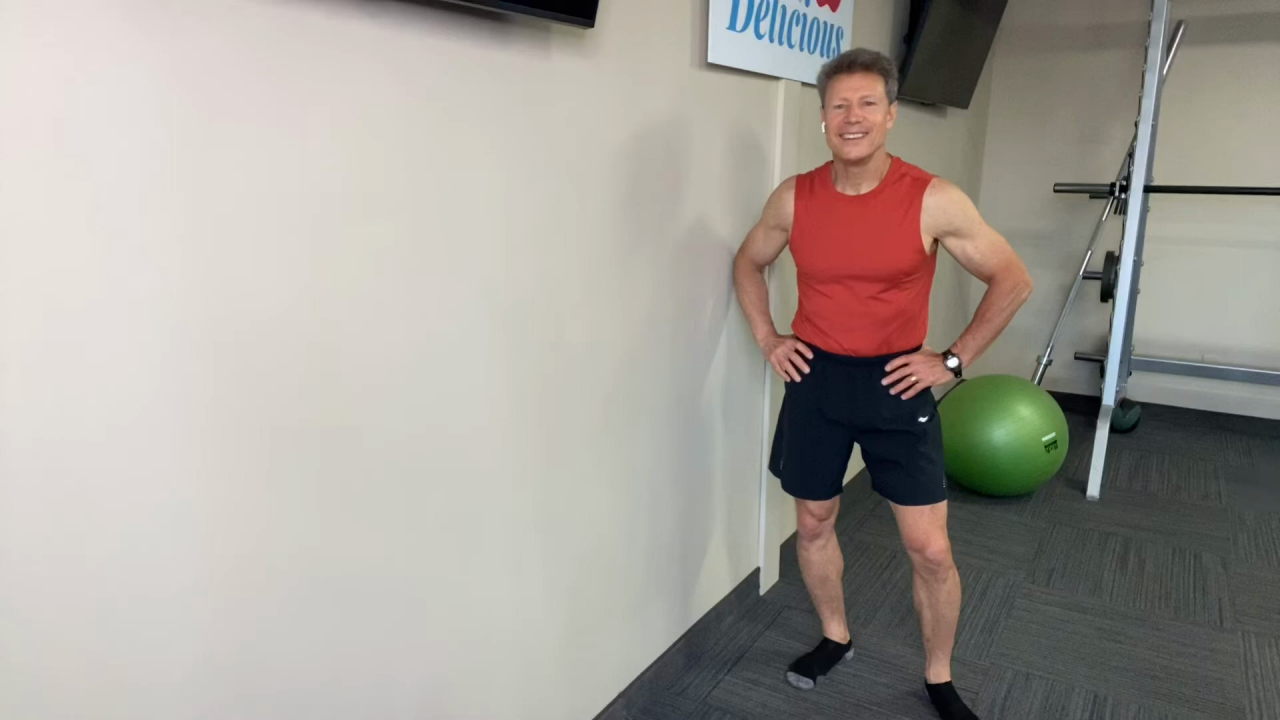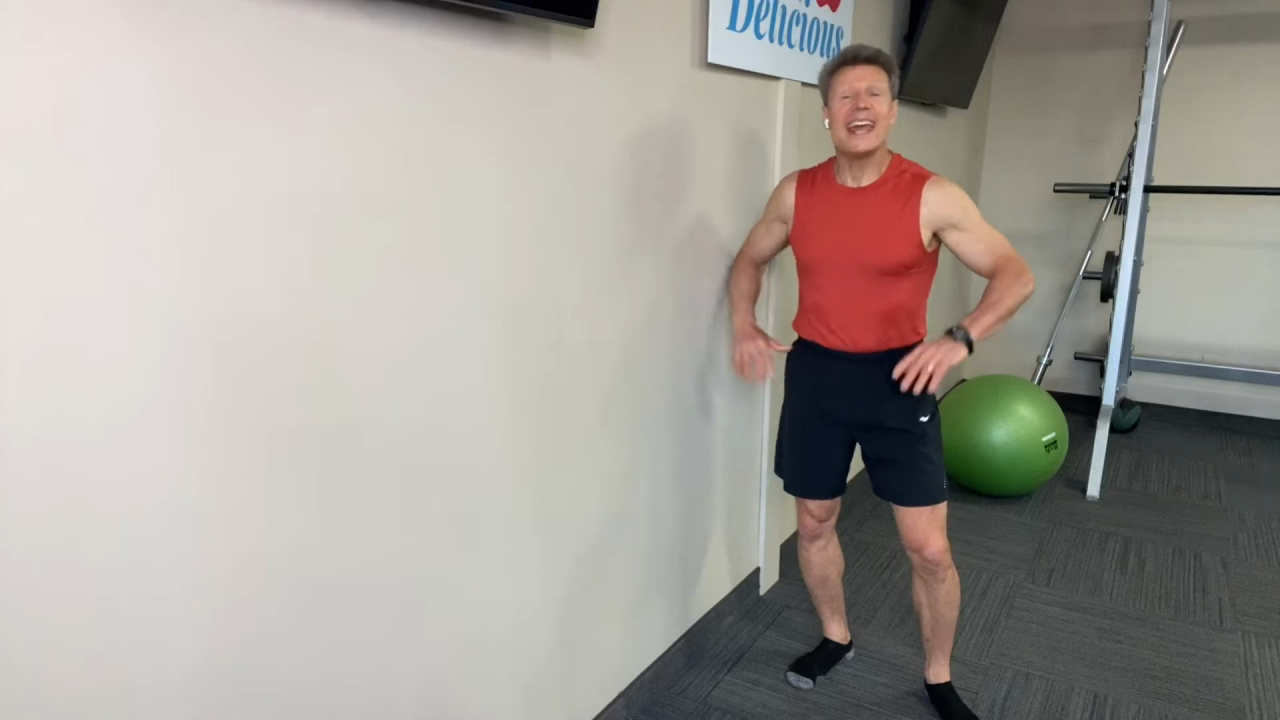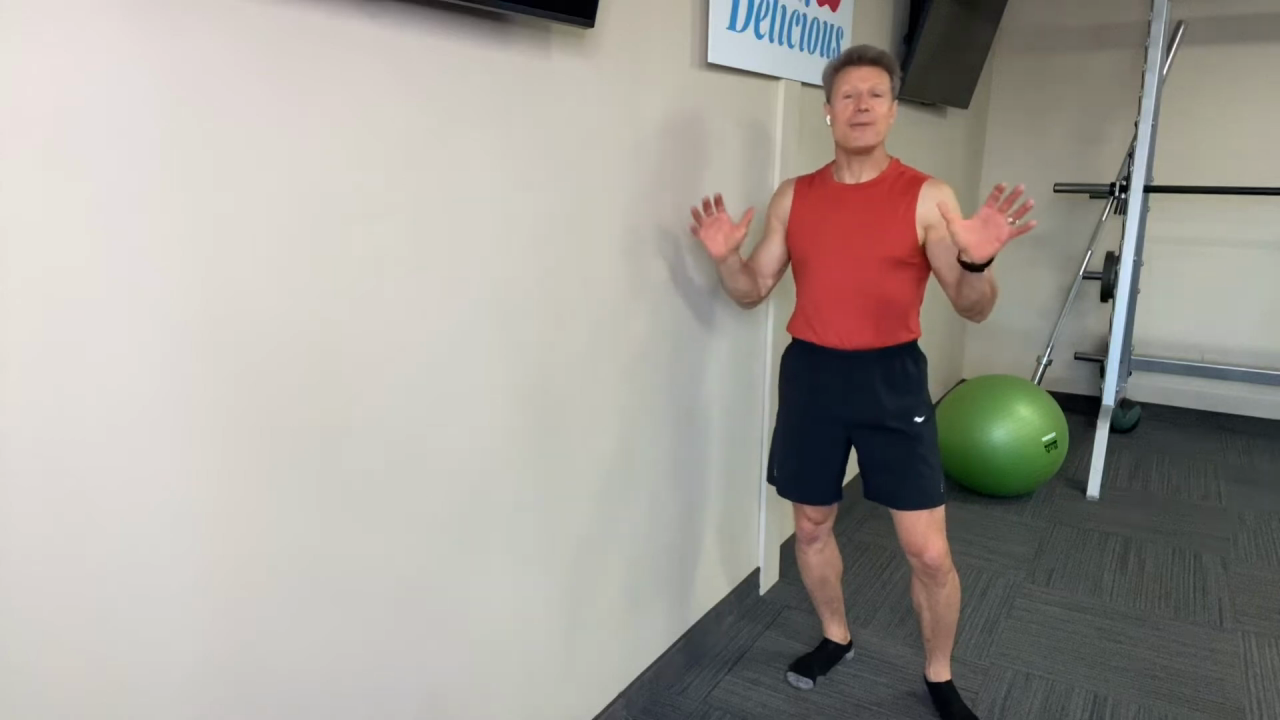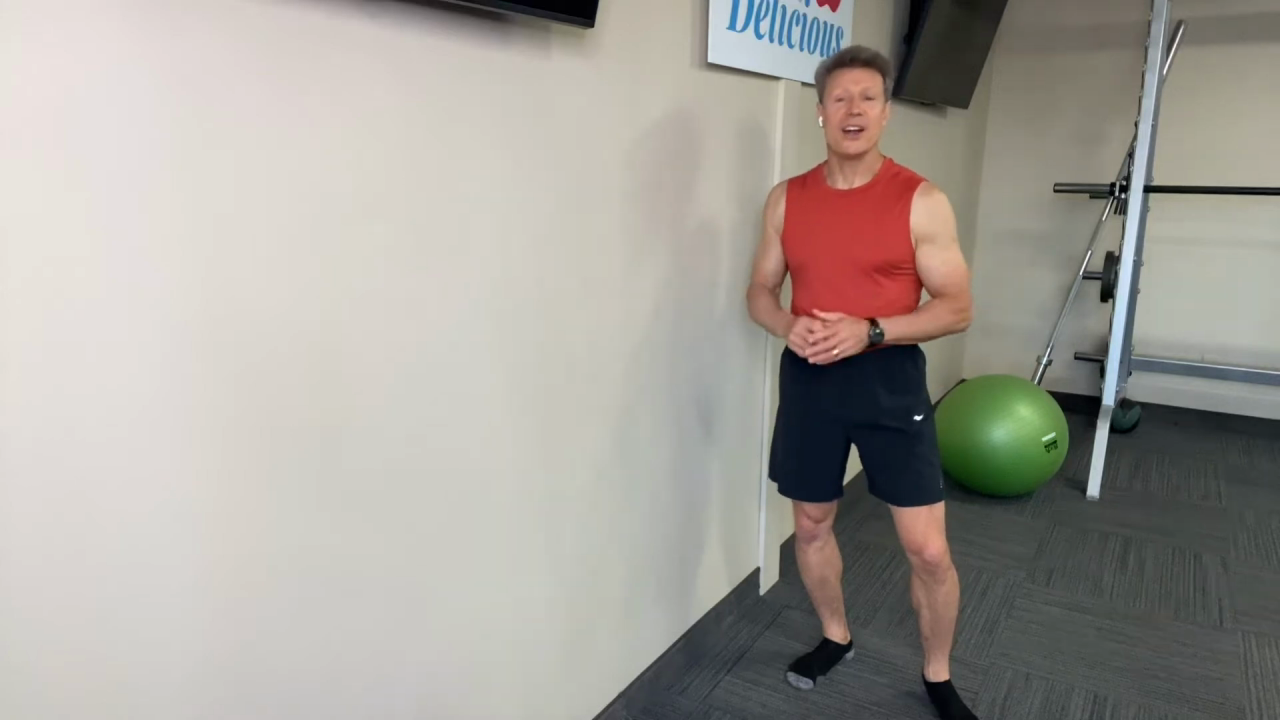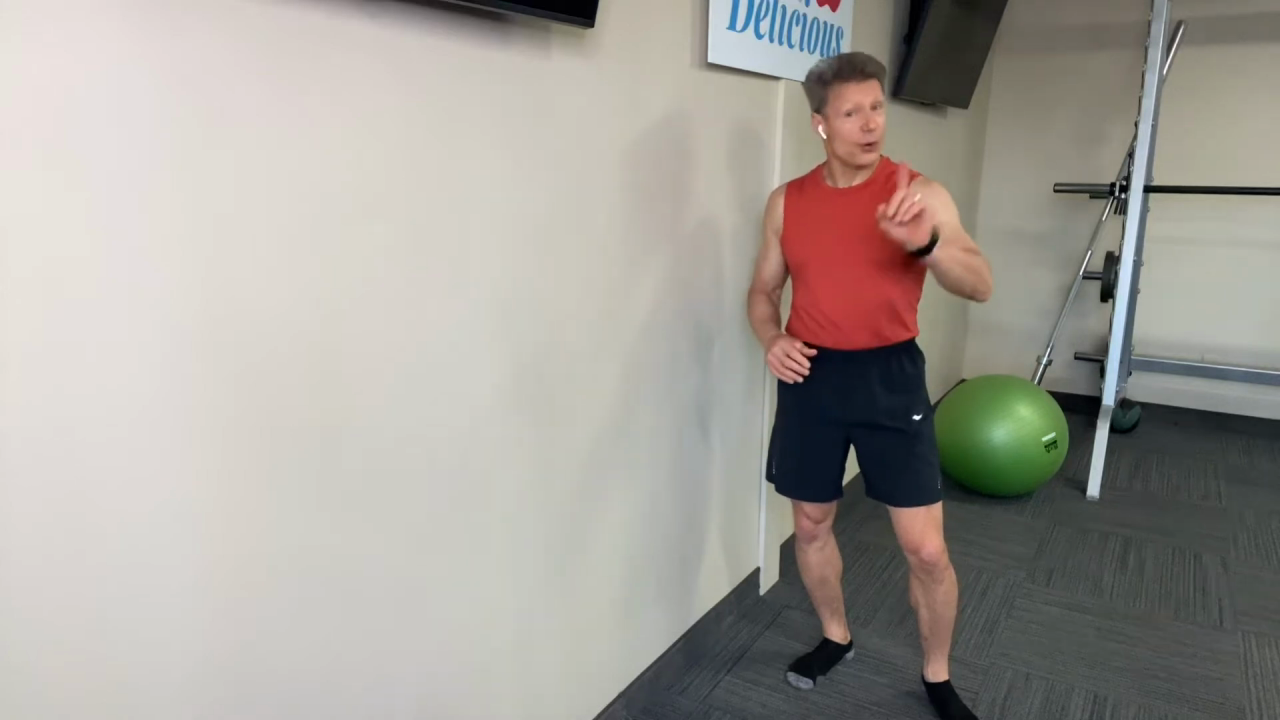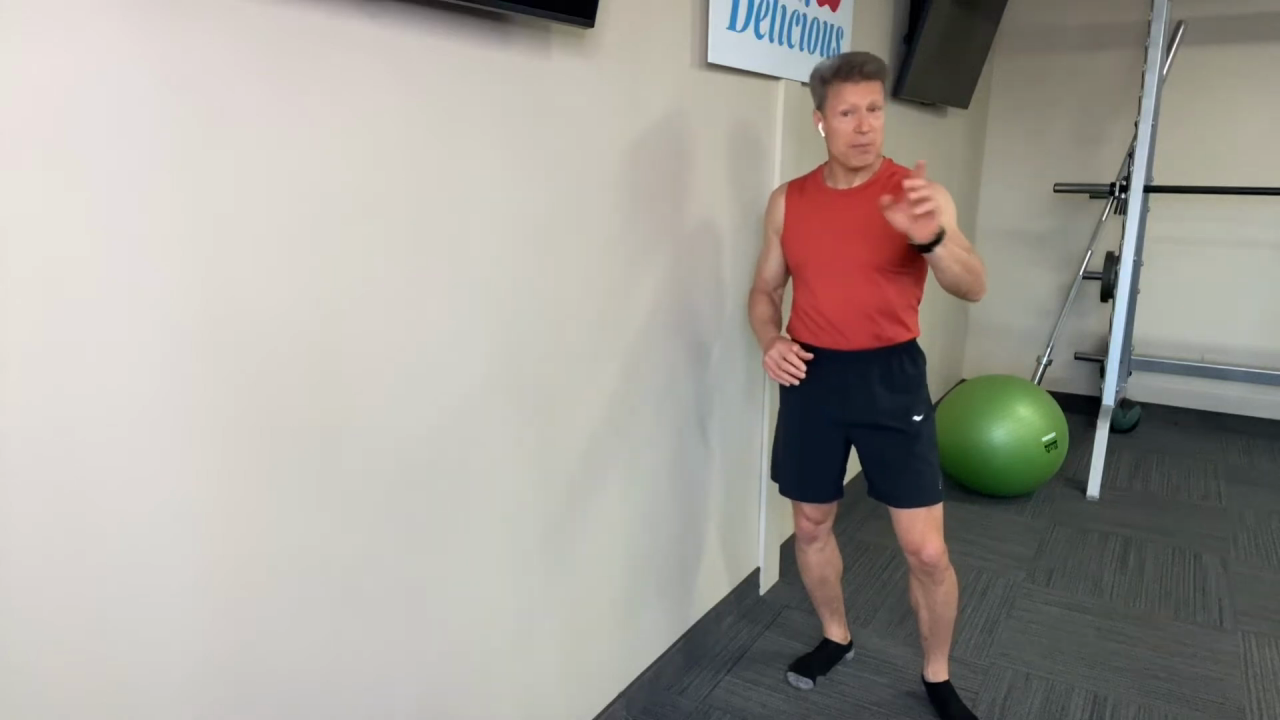
dt=0.4s
person 1, frame 1
left shoulder: (934, 200)
right shoulder: (793, 198)
left elbow: (1012, 281)
right elbow: (748, 263)
left wrist: (953, 359)
right wrist: (767, 338)
left hip: (896, 383)
right hip: (816, 378)
left knee: (931, 549)
right knee: (813, 523)
right ankle: (835, 636)
person 1, frame 2
left shoulder: (932, 195)
right shoulder: (795, 191)
left elbow: (1016, 276)
right elbow: (749, 260)
left wrist: (958, 340)
right wrist: (745, 328)
left hip: (898, 379)
right hip: (816, 374)
left knee: (929, 548)
right knee: (814, 522)
right ankle: (835, 637)
person 1, frame 3
left shoulder: (928, 196)
right shoulder: (793, 195)
left elbow: (975, 309)
right elbow: (752, 292)
left wrist: (978, 261)
right wrist: (725, 256)
left hip: (891, 378)
right hip: (810, 374)
left knee: (928, 552)
right knee: (811, 526)
right ankle: (836, 637)
person 1, frame 4
left shoulder: (922, 201)
right shoulder: (787, 198)
left elbow: (957, 309)
right elbow: (760, 291)
left wrist: (869, 331)
right wrist: (789, 327)
left hip: (890, 379)
right hip: (809, 379)
left knee: (928, 550)
right knee: (810, 525)
right ankle: (836, 637)
person 1, frame 5
left shoulder: (918, 194)
right shoulder: (786, 200)
left elbow: (977, 285)
right elbow: (763, 290)
left wrist: (924, 240)
right wrist: (771, 339)
left hip: (889, 376)
right hip: (810, 377)
left knee: (926, 549)
right knee: (810, 523)
right ankle: (835, 636)
person 1, frame 6
left shoulder: (918, 196)
right shoulder: (787, 200)
left elbow: (972, 287)
right elbow: (765, 289)
left wrist: (931, 236)
right wrist: (770, 341)
left hip: (890, 377)
right hip: (811, 377)
left knee: (926, 550)
right knee: (810, 525)
right ankle: (835, 636)
